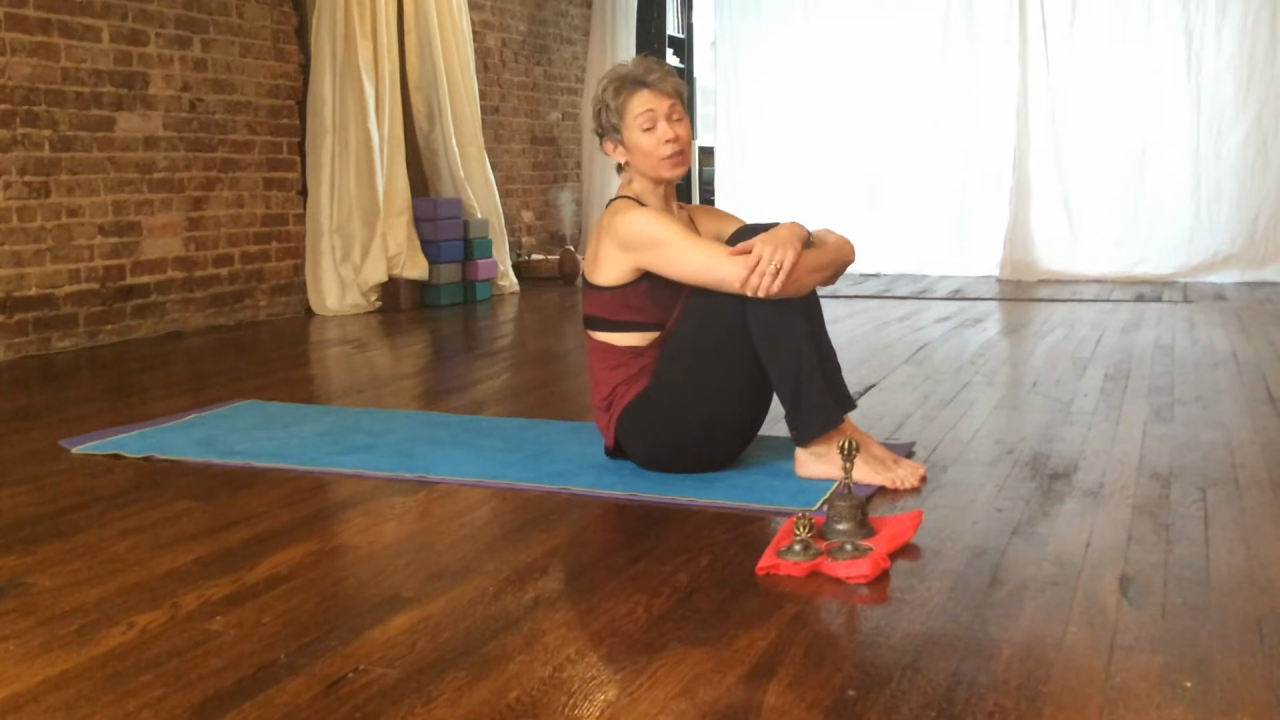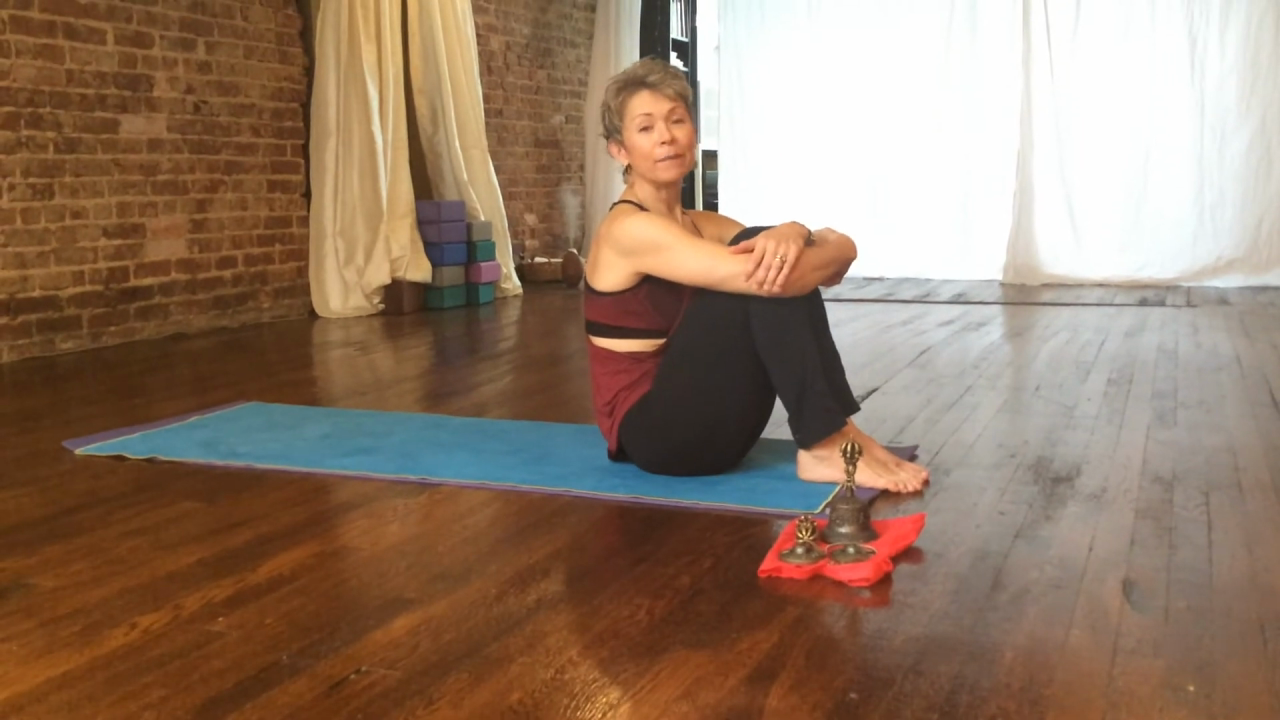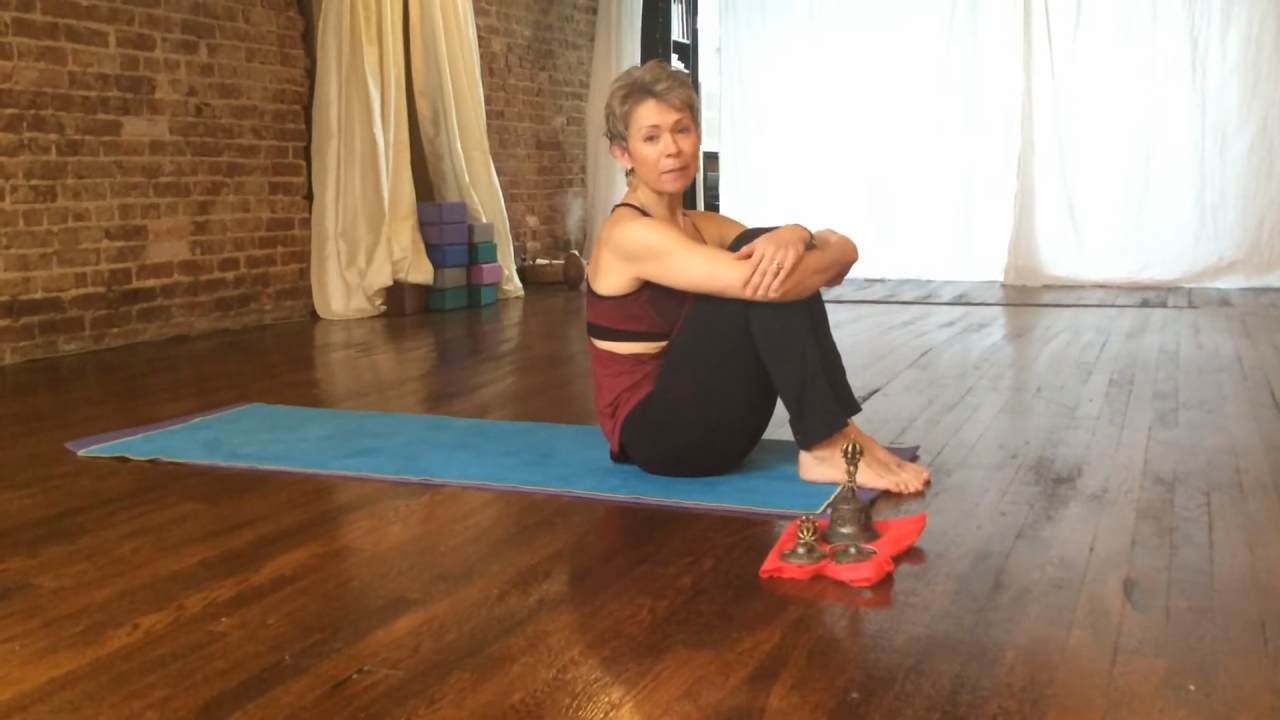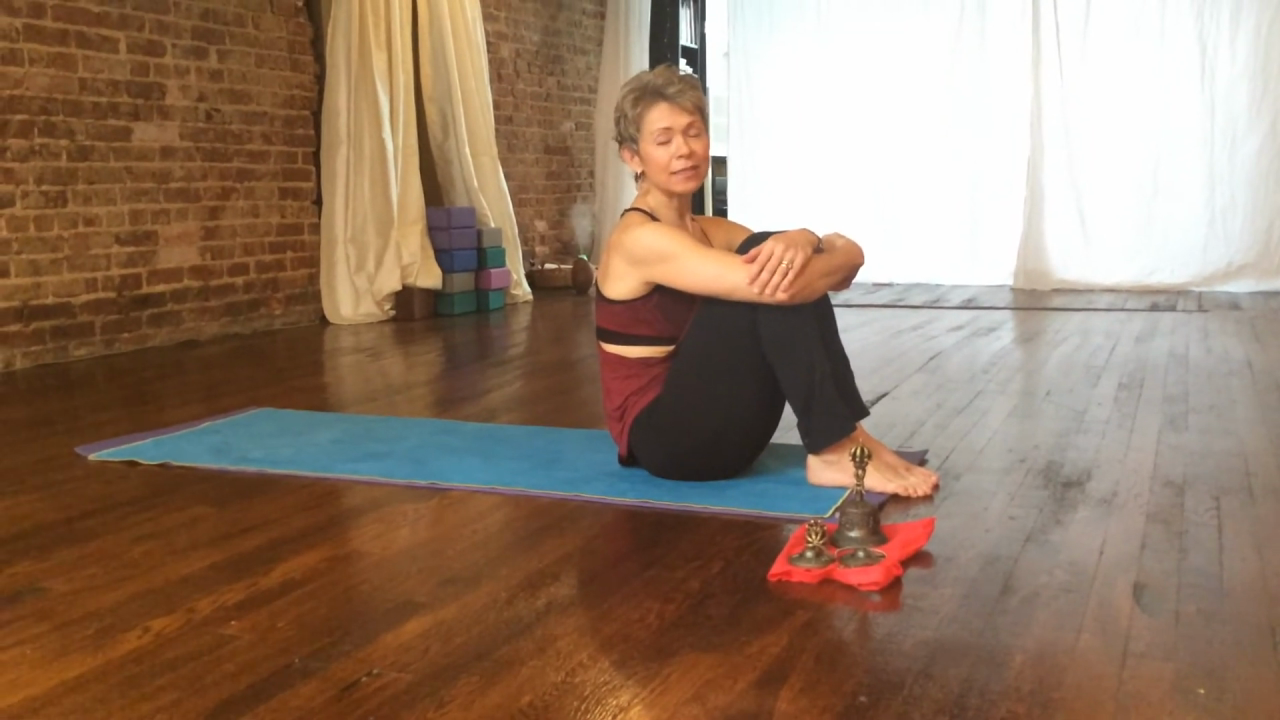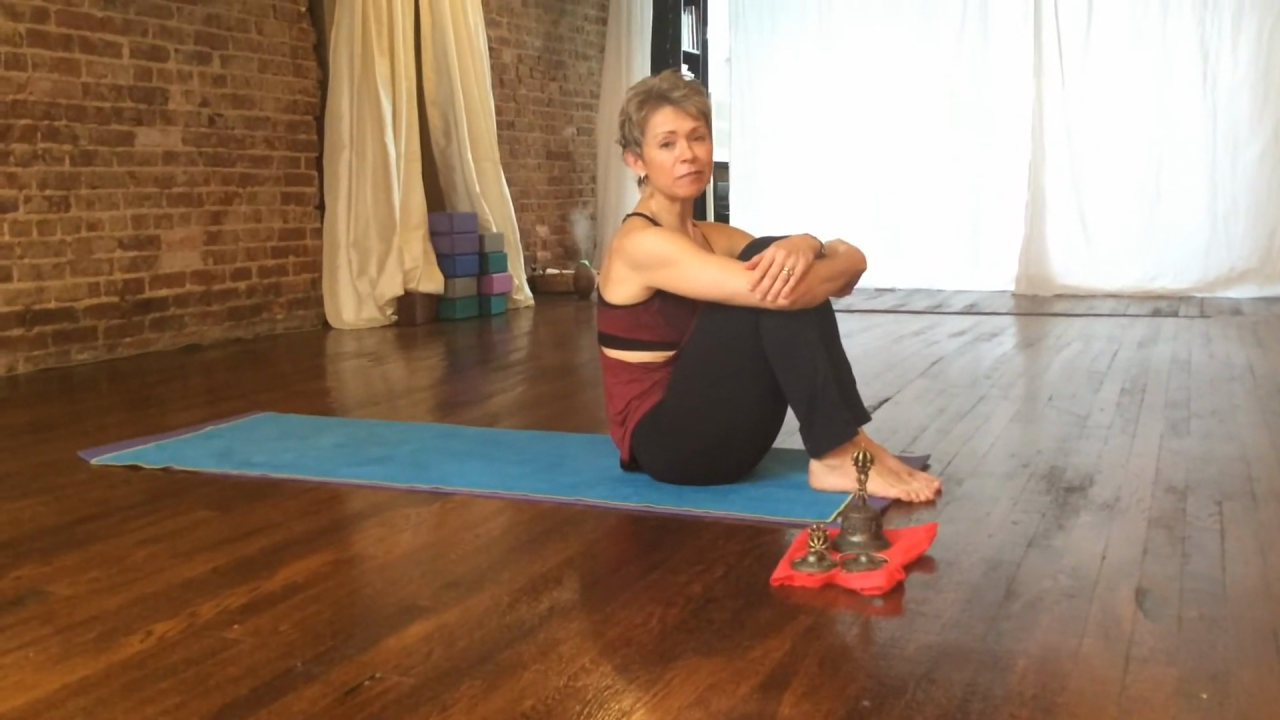
dt=1s
person 1, frame 1
left shoulder: (698, 219)
right shoulder: (631, 224)
left elbow: (816, 270)
right elbow: (756, 282)
left wrist: (794, 235)
right wrist: (838, 249)
left hip: (701, 421)
right hip: (652, 427)
left knee: (775, 263)
right knee: (762, 279)
left ankle: (831, 431)
right ankle: (823, 444)
person 1, frame 2
left shoulder: (701, 225)
right shoulder: (630, 228)
left elbow: (824, 271)
right elbow: (761, 277)
left wrist: (795, 233)
right wrist: (840, 246)
left hip: (706, 426)
right hip: (655, 431)
left knee: (783, 264)
right knee: (771, 277)
left ankle: (833, 435)
right ankle: (825, 446)
person 1, frame 3
left shoulder: (703, 226)
right shoulder: (631, 234)
left elbow: (806, 276)
right elbow: (768, 286)
left wrist: (797, 236)
right wrist: (839, 249)
left hip: (705, 425)
right hip: (656, 432)
left knee: (779, 266)
right knee: (769, 282)
left ankle: (835, 436)
right ankle: (827, 448)
person 1, frame 4
left shoulder: (710, 231)
right shoulder: (640, 239)
left elbow: (834, 271)
right elbow: (775, 287)
left wrist: (805, 240)
right wrist: (847, 253)
left hip: (714, 430)
right hip: (664, 436)
left knee: (792, 271)
right knee: (778, 282)
left ankle: (844, 439)
right ankle: (835, 451)
person 1, frame 5
left shoulder: (712, 237)
right shoulder: (641, 243)
right elbow: (774, 293)
left wrist: (807, 245)
right wrist: (849, 260)
left hip: (716, 433)
right hip: (667, 441)
left knee: (793, 279)
right knee: (781, 288)
left ankle: (845, 445)
right ankle: (838, 456)
